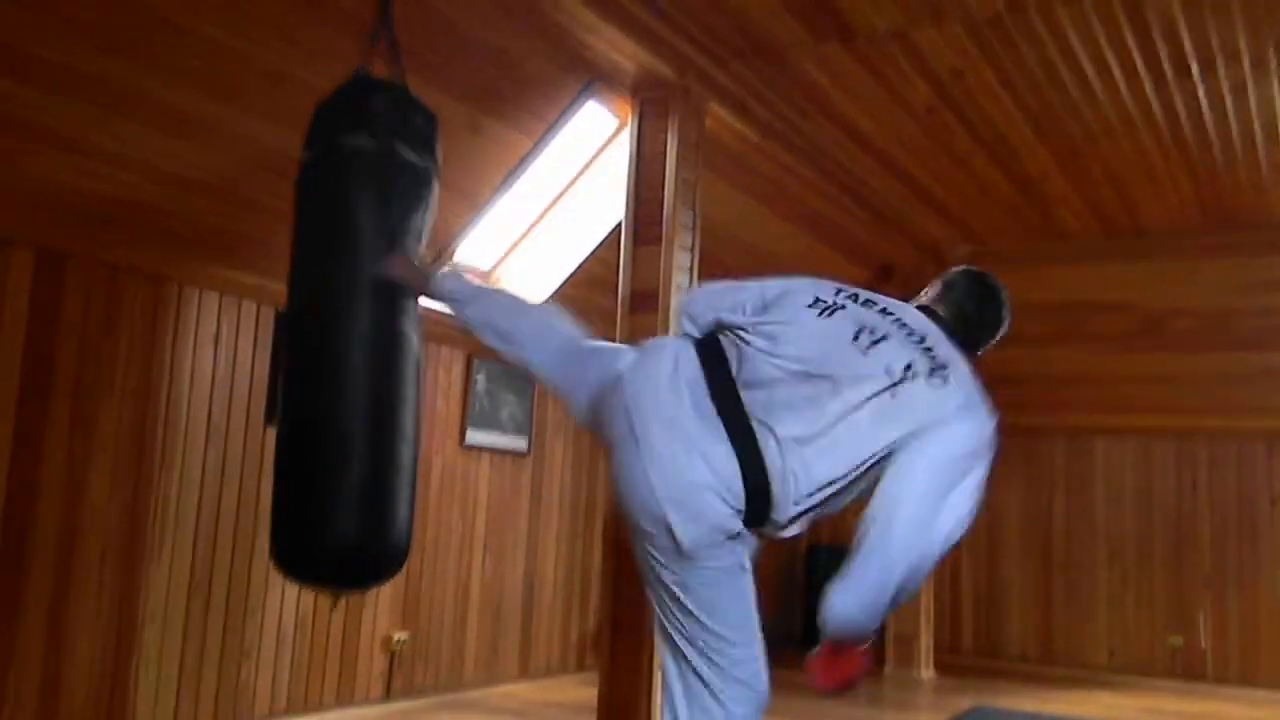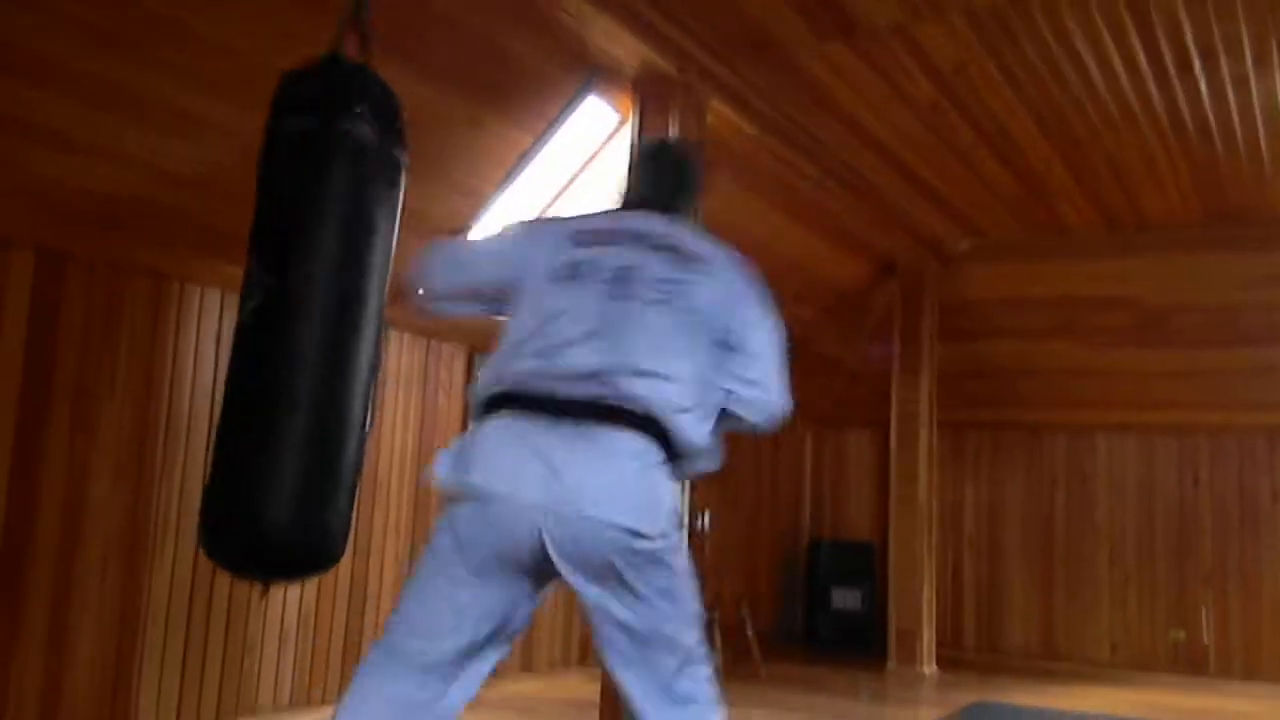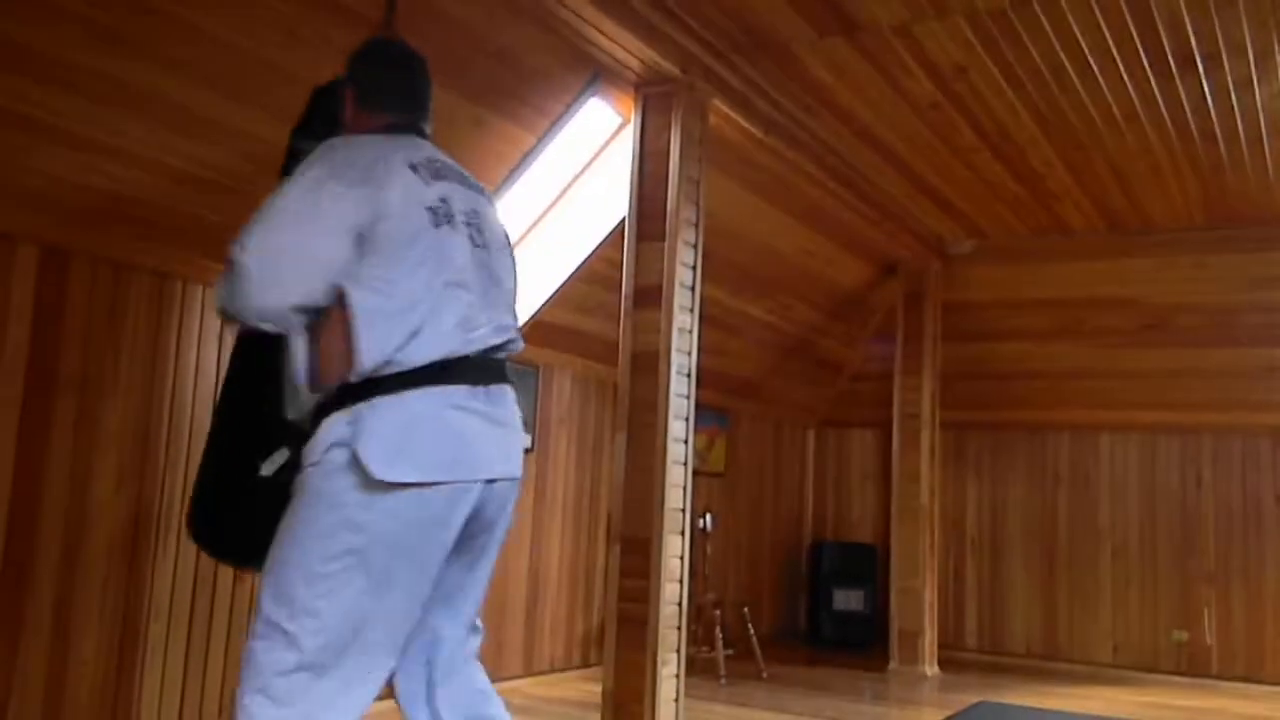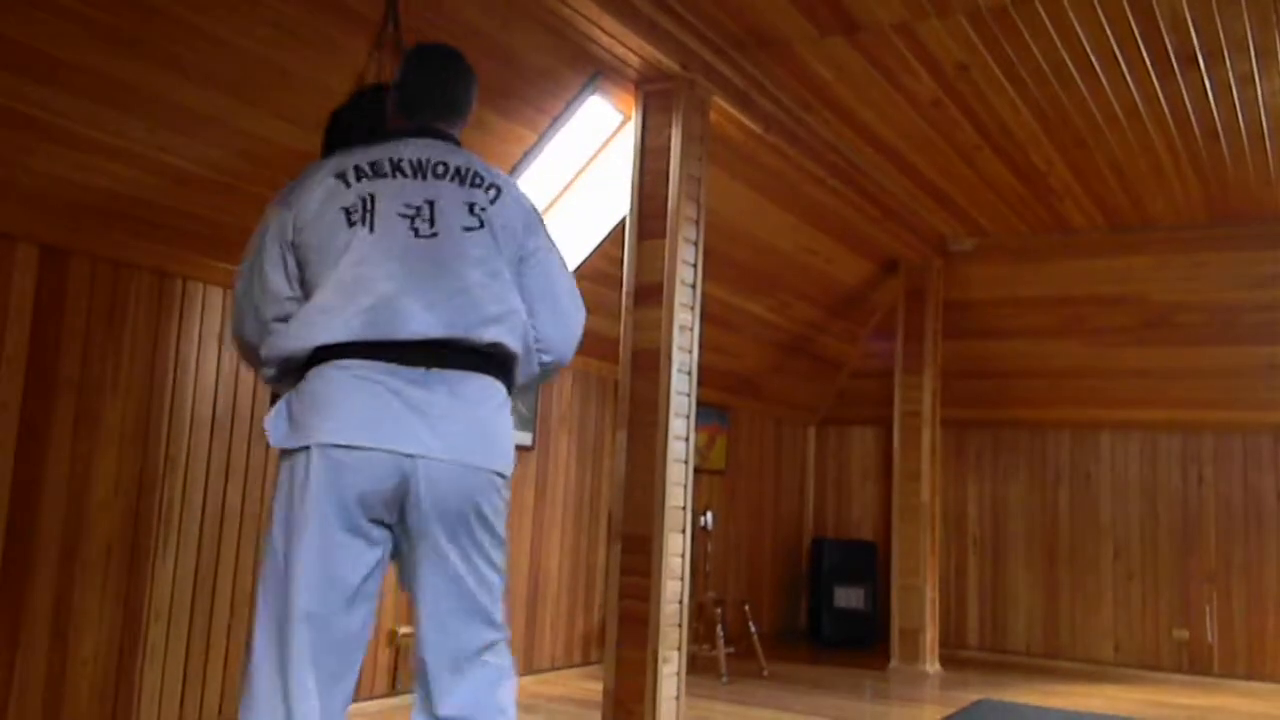
dt=0.5s
person 1, frame 1
left shoulder: (834, 295)
right shoulder: (963, 414)
left elbow: (697, 309)
right elbow: (905, 539)
right wrist: (851, 636)
left hip: (652, 391)
right hip: (698, 494)
left knee: (559, 342)
left ankle: (426, 278)
person 1, frame 2
left shoulder: (551, 237)
right shoulder: (723, 272)
left elbow: (434, 277)
right elbow: (763, 403)
left hip: (506, 465)
right hip: (626, 486)
person 1, frame 3
left shoulder: (348, 164)
right shoulder: (469, 194)
left elbow: (259, 287)
left hip: (396, 439)
right hip: (489, 437)
right knee: (441, 665)
person 1, frame 4
left shoulder: (322, 183)
right shoulder: (505, 198)
left elbow: (255, 327)
right elbow: (557, 335)
left hip: (344, 418)
right hip: (465, 426)
right knee: (470, 658)
